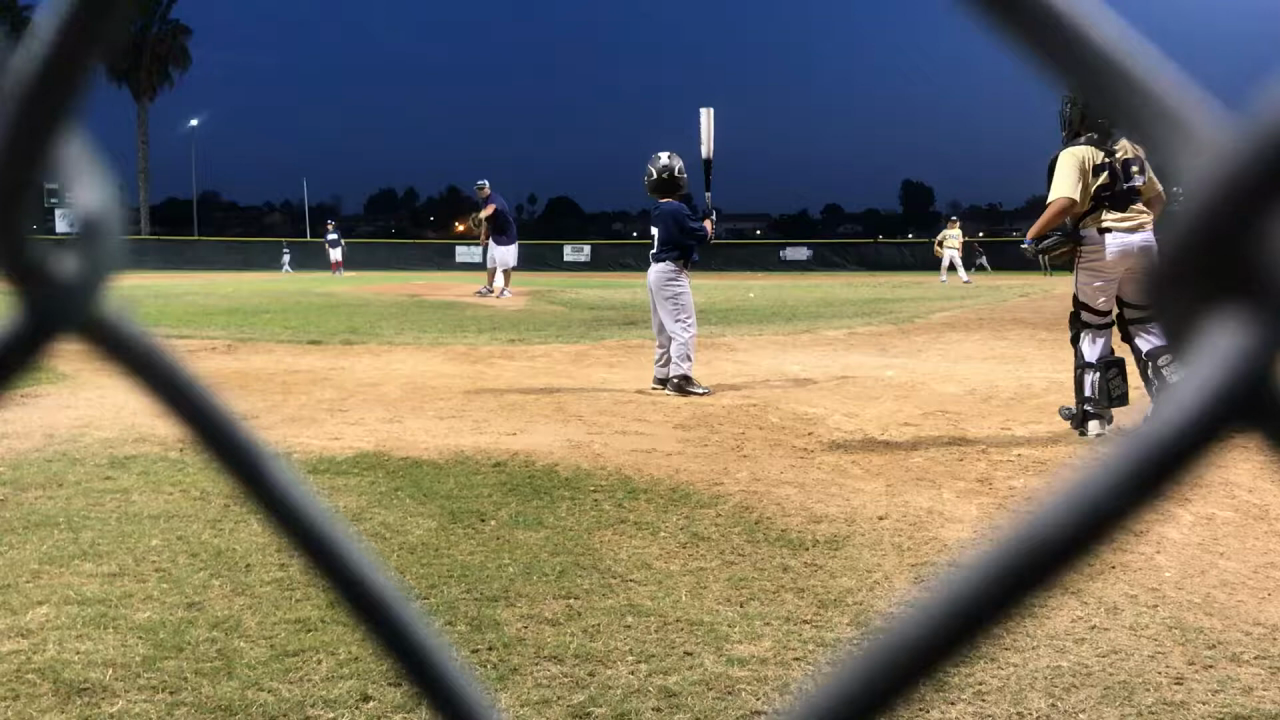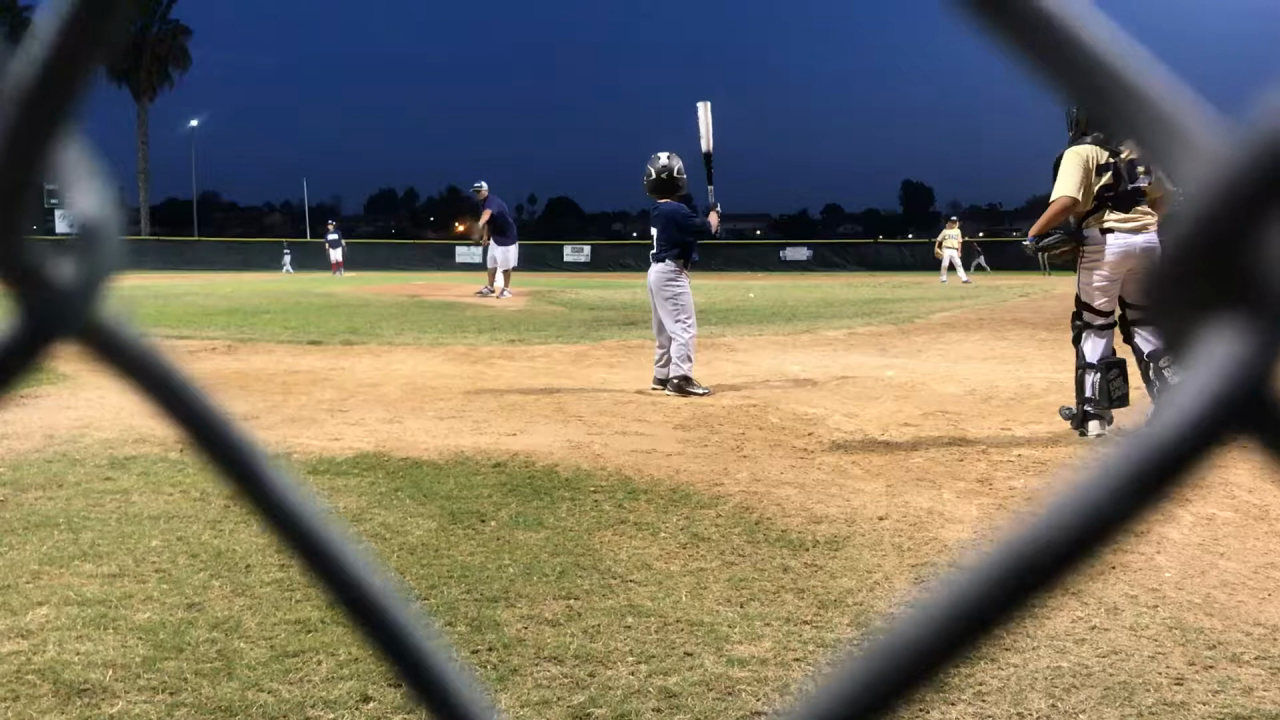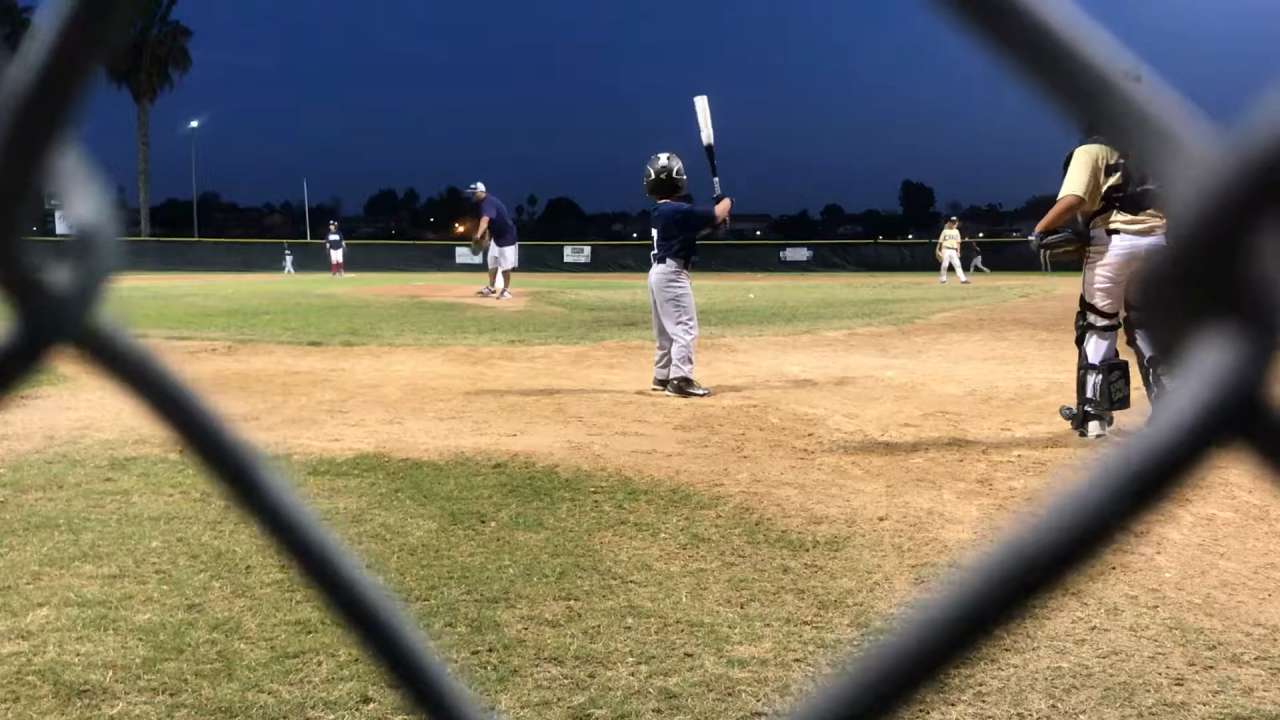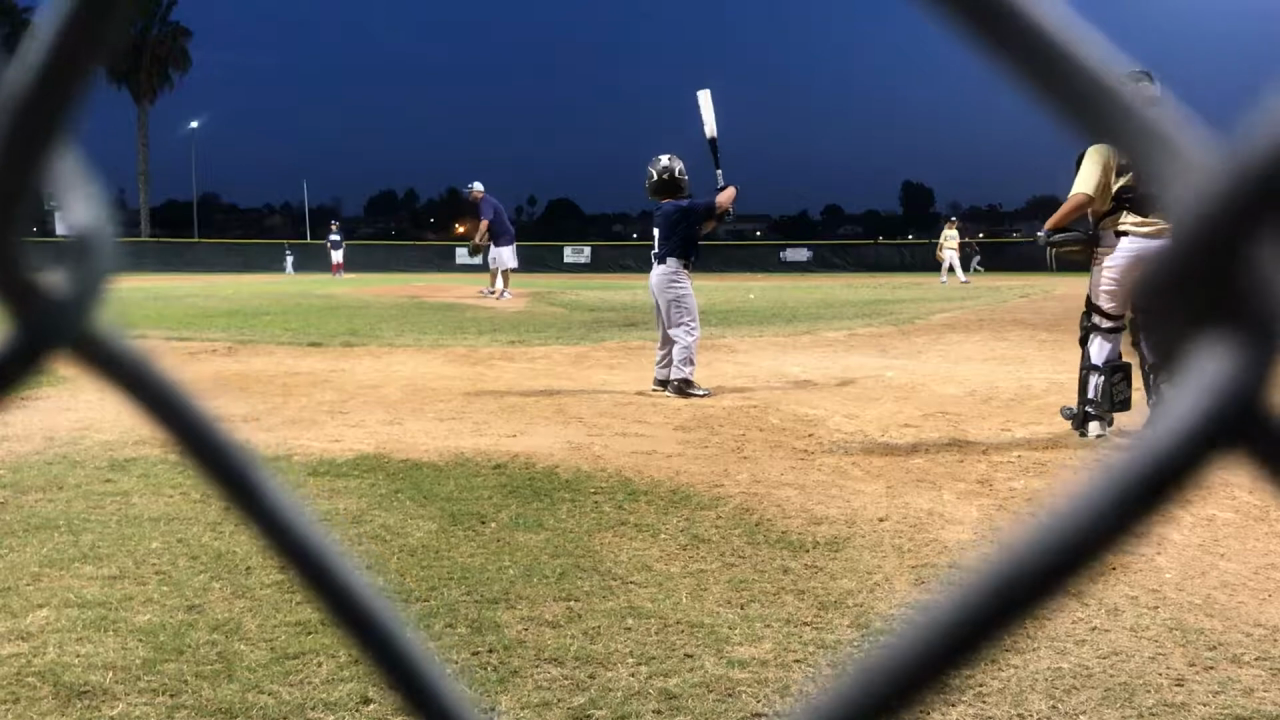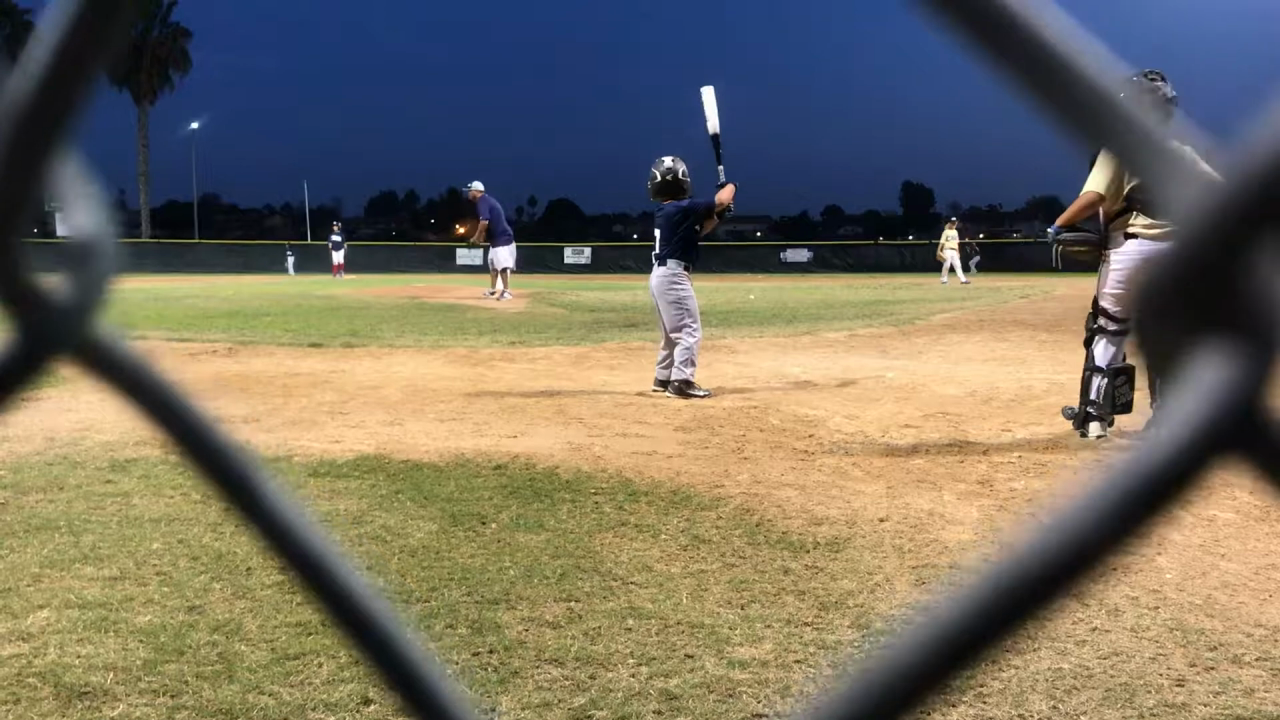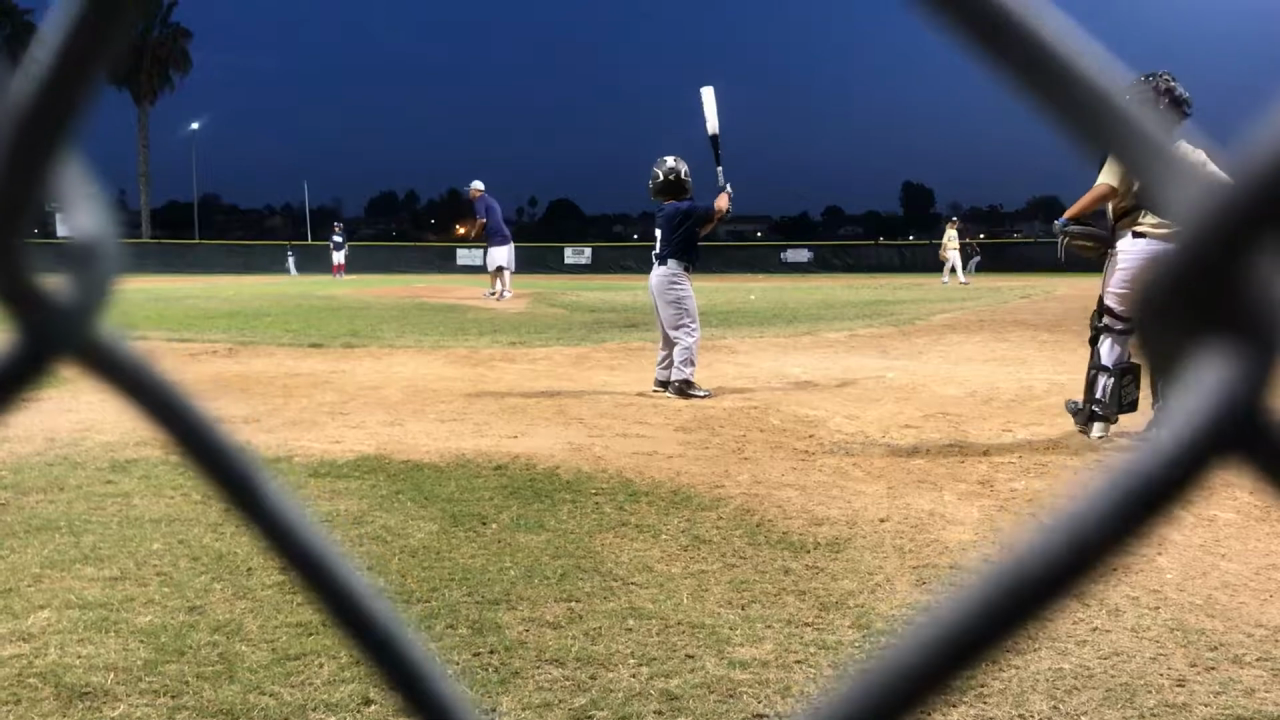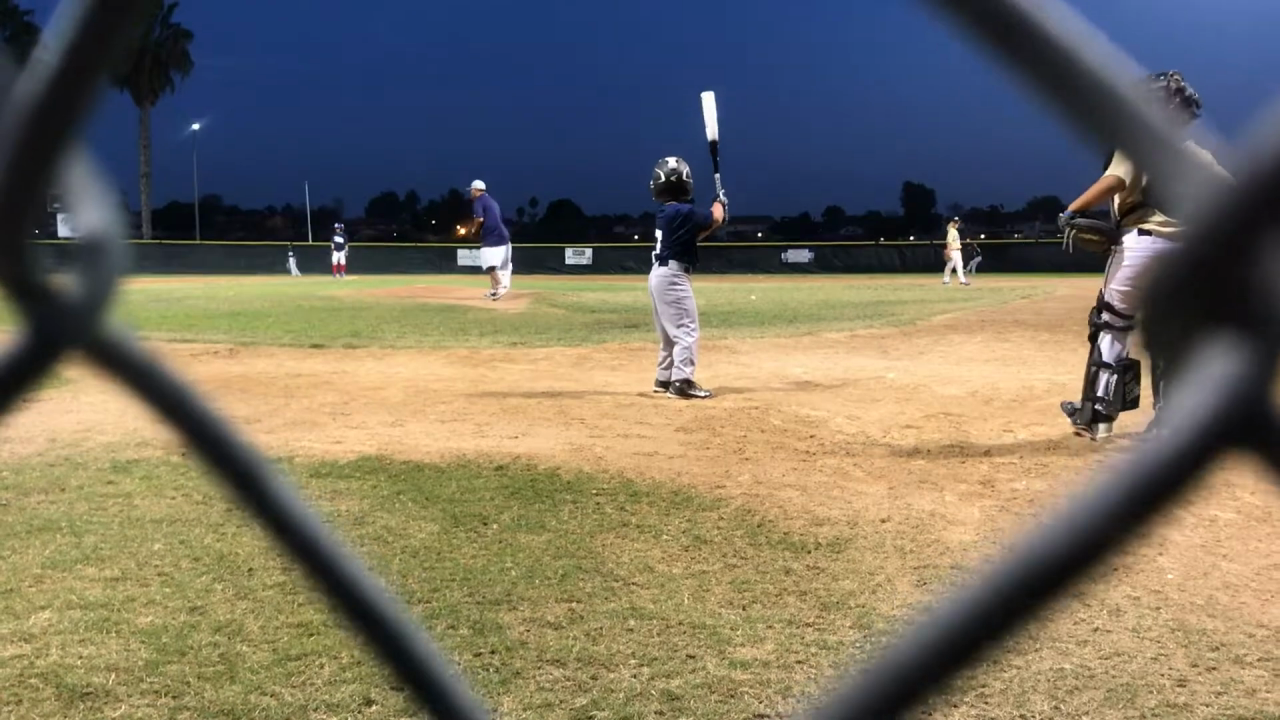
dt=0.1s
person 1, frame 1
left shoulder: (1075, 153)
right shoulder: (1132, 148)
left elbow: (1063, 203)
right elbow: (1156, 199)
left wrist: (1033, 235)
left hip: (1102, 244)
right hip: (1143, 240)
left knee: (1092, 326)
right knee: (1145, 321)
left ankle: (1093, 414)
person 1, frame 2
left shoulder: (1079, 153)
right shoulder: (1137, 150)
left elbow: (1065, 202)
right elbow: (1162, 199)
left wrist: (1033, 234)
left hip: (1104, 244)
right hip: (1147, 241)
left knee: (1094, 328)
right knee: (1145, 323)
left ankle: (1093, 414)
person 1, frame 3
left shoulder: (1090, 153)
left elbow: (1071, 202)
left wrist: (1038, 231)
left hip: (1113, 249)
right hip: (1154, 243)
left knee: (1099, 329)
right knee: (1147, 326)
left ankle: (1094, 417)
person 1, frame 4
left shoulder: (1104, 150)
left elbow: (1081, 200)
left wrist: (1047, 229)
left hip: (1119, 245)
right hip: (1162, 245)
left knee: (1103, 328)
left ankle: (1094, 415)
person 1, frame 5
left shoulder: (1118, 149)
right shoulder: (1181, 151)
left elbow: (1093, 197)
left wrist: (1058, 225)
left hip: (1128, 247)
right hip: (1172, 247)
left knee: (1107, 329)
left ankle: (1094, 416)
person 1, frame 6
right shoulder: (1192, 154)
left elbow: (1103, 190)
left wrist: (1065, 219)
left hip: (1135, 247)
right hip: (1178, 248)
left knee: (1111, 329)
left ankle: (1098, 415)
person 1, frame 7
right shoulder: (1198, 153)
left elbow: (1113, 182)
left wrist: (1071, 211)
left hip: (1140, 243)
right hip: (1183, 246)
left knee: (1109, 326)
left ankle: (1094, 414)
person 2, frame 1
left shoulder: (658, 209)
right shoulder: (677, 210)
right elbow: (703, 235)
left wrist: (701, 223)
right wrist: (709, 221)
left hip: (658, 271)
right hip: (671, 273)
left knee: (665, 328)
right knee: (684, 326)
left ankle: (662, 375)
right ankle: (679, 379)
person 2, frame 2
left shoulder: (657, 210)
right shoulder: (677, 210)
right elbow: (706, 229)
left wrist: (705, 218)
right wrist: (714, 214)
left hip: (658, 271)
right hip: (671, 273)
left knee: (665, 328)
right knee: (684, 327)
left ankle: (662, 376)
right ankle: (679, 379)
person 2, frame 3
left shoulder: (660, 210)
right shoulder: (678, 210)
left elbow: (691, 232)
right elbow: (715, 215)
left wrist: (712, 223)
right wrist: (727, 201)
left hip: (659, 272)
right hip: (671, 273)
left knee: (667, 329)
right knee: (685, 327)
left ankle: (662, 376)
right ankle: (680, 380)
person 2, frame 4
left shoulder: (663, 210)
right shoulder: (680, 208)
left elbow: (696, 229)
right elbow: (718, 204)
left wrist: (714, 217)
right wrist: (732, 190)
left hip: (661, 273)
right hip: (673, 274)
left knee: (670, 330)
right knee: (687, 329)
left ankle: (663, 377)
right ankle: (680, 381)
person 2, frame 5
left shoulder: (665, 211)
right shoulder: (682, 209)
left elbow: (697, 231)
right elbow: (720, 202)
left wrist: (716, 216)
right wrist: (730, 186)
left hip: (661, 274)
right hip: (673, 276)
left knee: (673, 331)
right knee: (689, 330)
left ankle: (664, 378)
right ankle: (681, 382)
person 2, frame 6
left shoulder: (665, 211)
right shoulder: (682, 210)
left elbow: (695, 233)
right elbow: (718, 207)
left wrist: (715, 219)
right wrist: (725, 192)
left hip: (661, 274)
right hip: (673, 276)
left knee: (671, 331)
right knee: (688, 330)
left ankle: (663, 378)
right ankle: (681, 382)
person 2, frame 7
left shoulder: (666, 212)
right shoulder: (682, 211)
left elbow: (693, 234)
right elbow: (714, 221)
left wrist: (714, 212)
right wrist: (719, 203)
left hip: (660, 274)
right hip: (672, 276)
left knee: (670, 331)
right knee: (687, 330)
left ankle: (664, 378)
right ankle: (682, 382)
